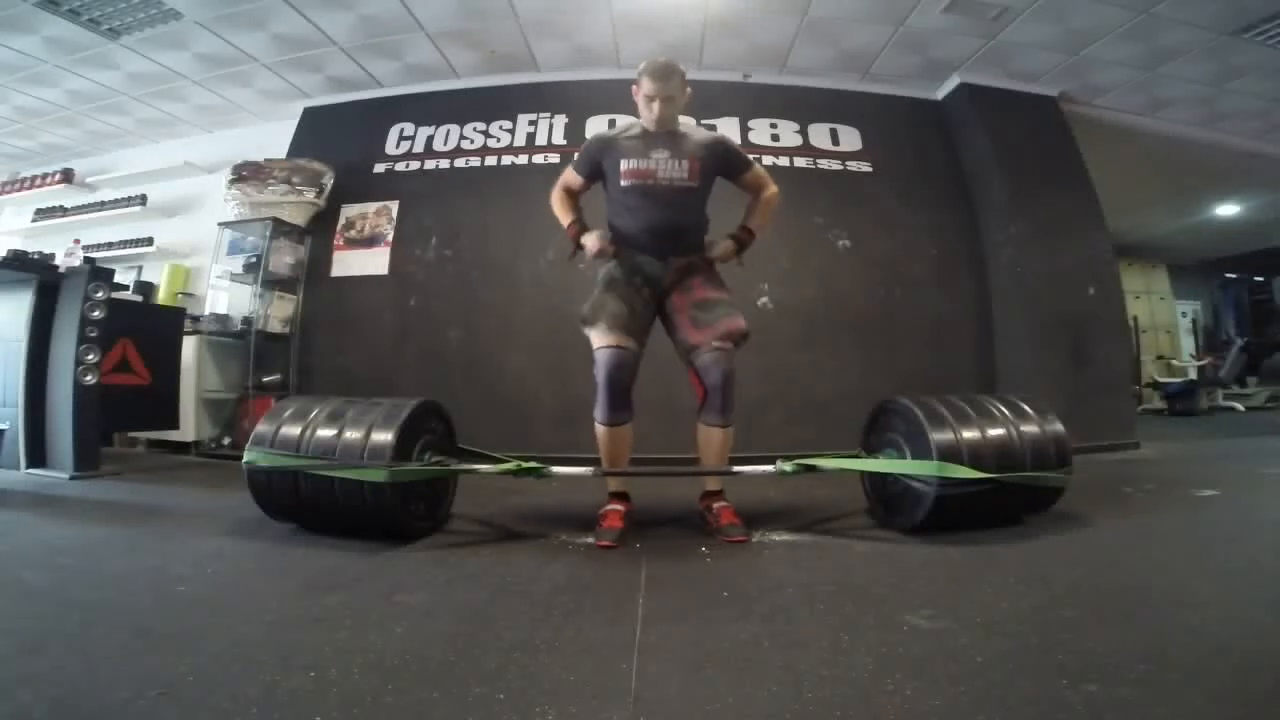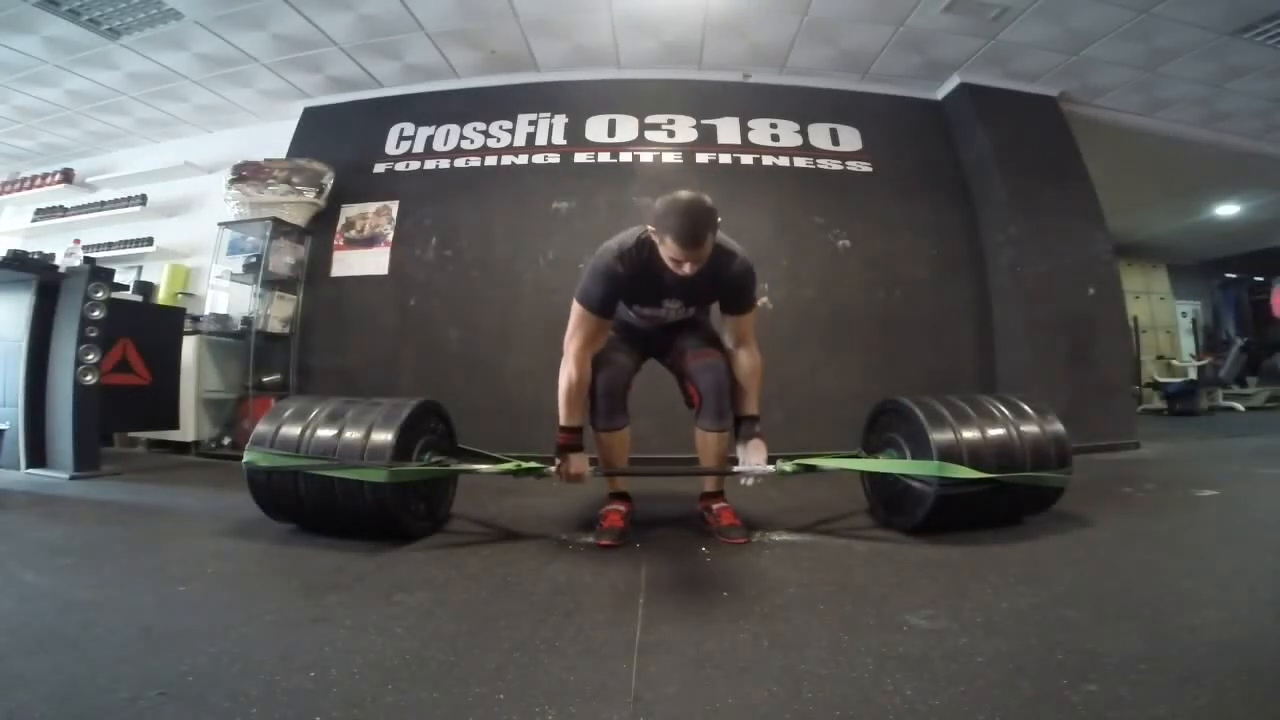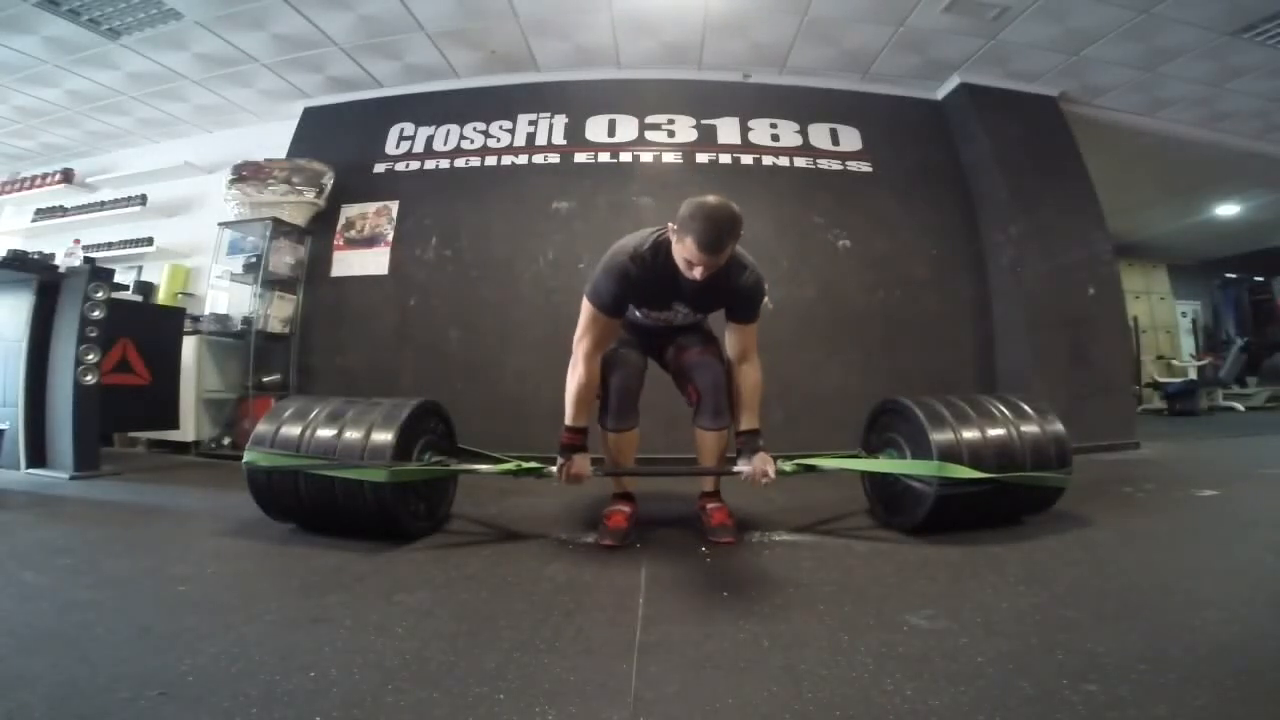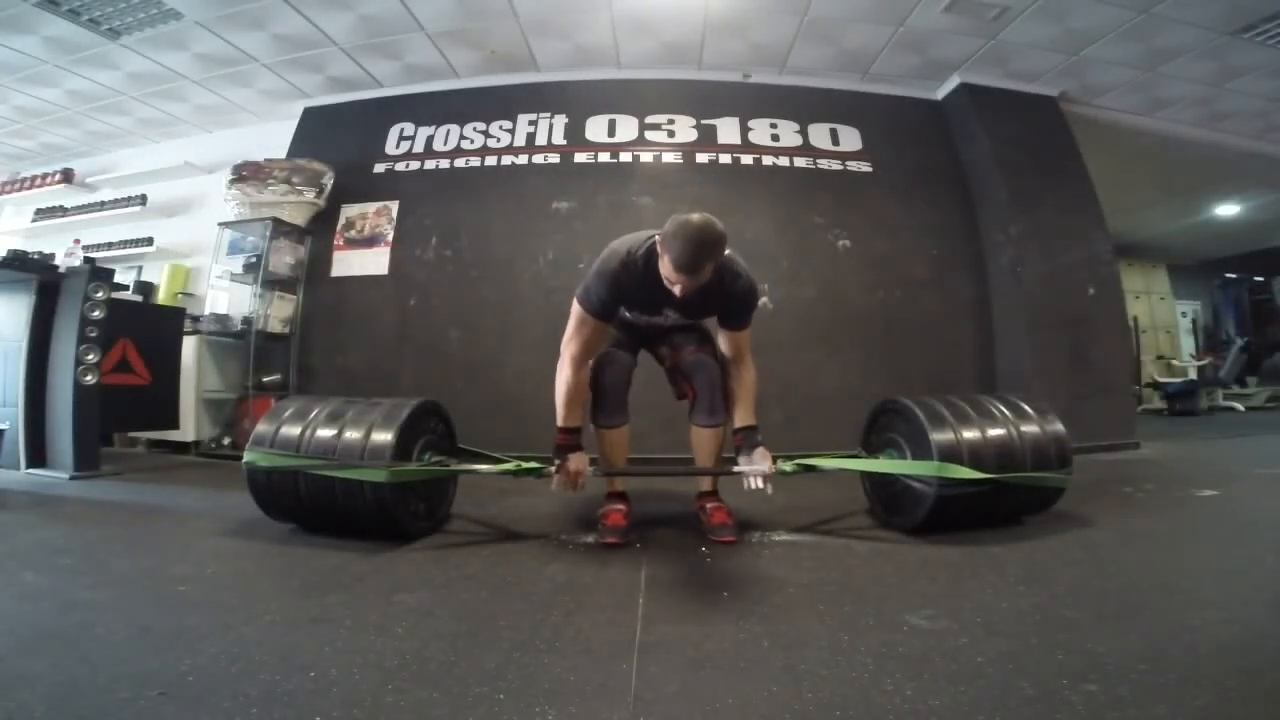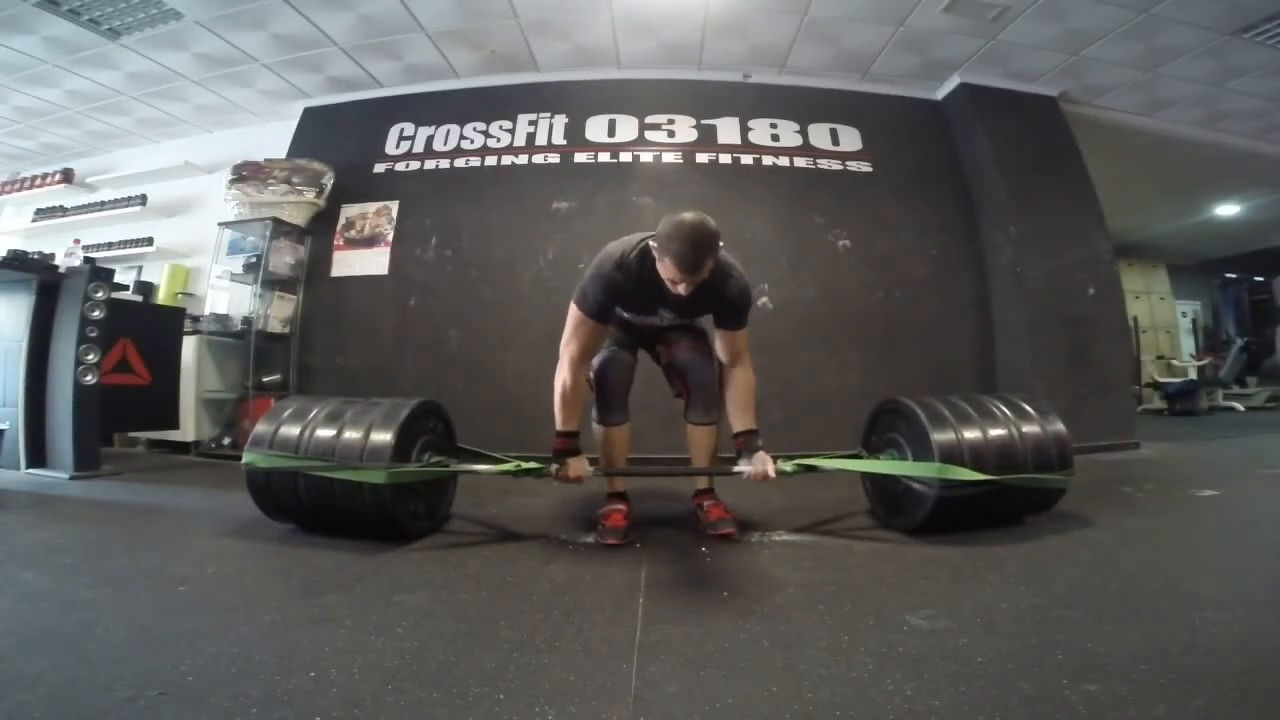
dt=1s
person 1, frame 1
left shoulder: (712, 146)
right shoulder: (607, 144)
left elbow: (766, 190)
right elbow: (562, 190)
left wrist: (740, 238)
right wrist: (579, 233)
left hip: (690, 270)
right hip: (626, 270)
left knee: (718, 373)
right knee: (611, 373)
left ankle: (714, 496)
right ankle: (616, 497)
person 1, frame 2
left shoulder: (734, 266)
right shoulder: (615, 260)
left elbow: (742, 346)
right elbow: (577, 351)
left wrist: (749, 430)
right wrist: (570, 443)
left hip: (687, 328)
right hip: (625, 328)
left knee: (715, 382)
right knee: (604, 383)
left ankle: (713, 498)
right ankle: (618, 498)
person 1, frame 3
left shoulder: (745, 279)
right shoulder: (627, 261)
left elbow: (743, 360)
right elbow: (586, 352)
left wrist: (750, 443)
right wrist: (574, 443)
left hip: (686, 330)
right hip: (627, 328)
left knee: (715, 384)
right knee: (619, 384)
left ankle: (711, 496)
right ankle: (622, 497)
person 1, frame 4
left shoulder: (737, 284)
right shoulder: (618, 264)
left elbow: (738, 361)
right elbow: (574, 357)
left wrist: (748, 439)
right wrist: (568, 445)
left hip: (681, 328)
right hip: (620, 324)
left knee: (709, 378)
right knee: (609, 376)
left ankle: (708, 496)
right ankle: (615, 497)
person 1, frame 5
left shoulder: (730, 284)
right shoulder: (613, 267)
left elbow: (735, 364)
right elbow: (572, 358)
left wrist: (748, 443)
right wrist: (567, 447)
left hip: (676, 327)
right hip: (618, 324)
left knee: (704, 378)
right knee: (611, 376)
left ankle: (704, 494)
right ankle: (616, 497)
